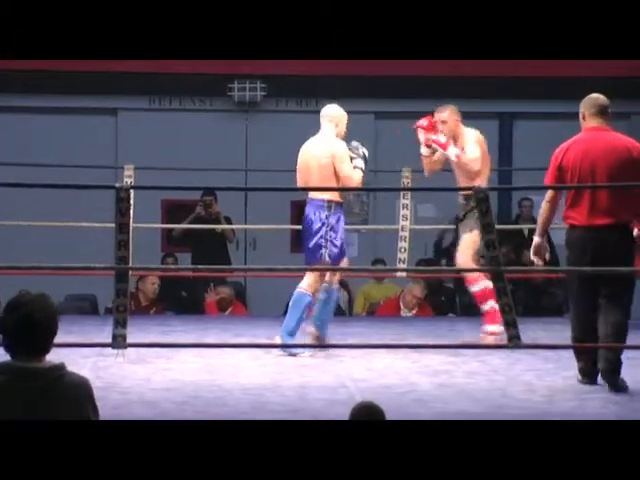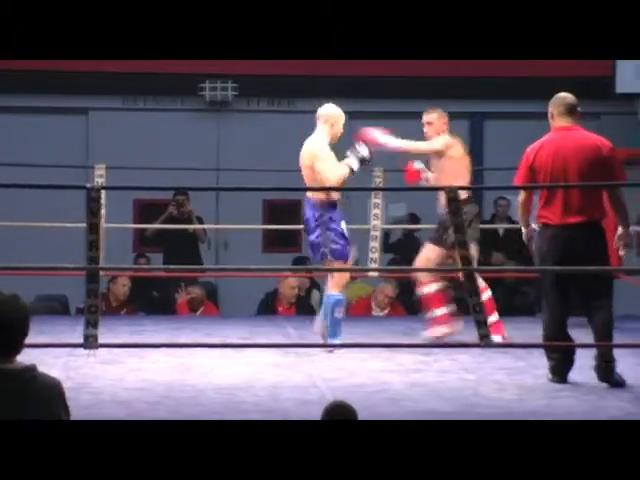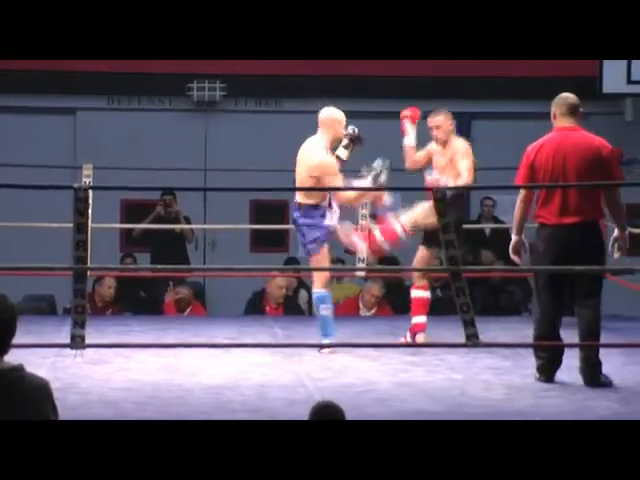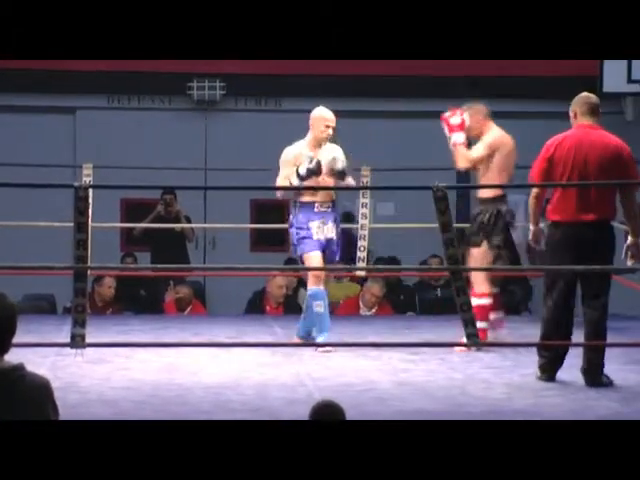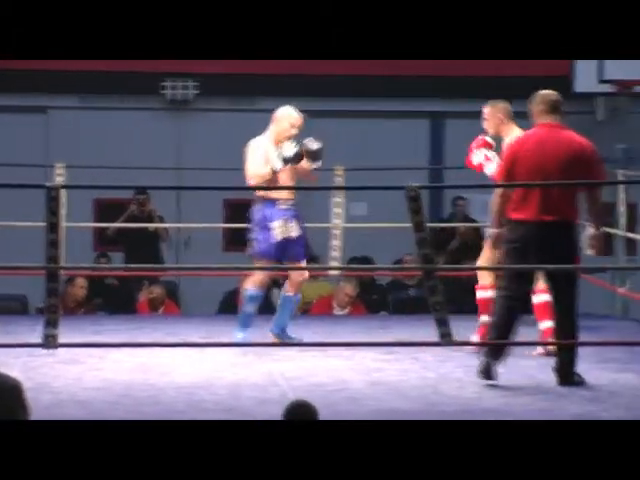
dt=0.4s
person 1, frame 1
left shoulder: (566, 150)
left elbow: (550, 199)
left wrist: (539, 237)
left hip: (580, 235)
left knee: (582, 305)
right knee: (615, 304)
left ankle: (587, 369)
right ankle: (610, 368)
person 1, frame 2
left shoulder: (536, 150)
right shoulder: (600, 146)
left elbow: (524, 198)
right elbow: (615, 194)
left wrist: (526, 227)
right wrist: (624, 227)
left hip: (552, 235)
right hip: (589, 232)
left knee: (555, 305)
right knee: (599, 302)
left ankle: (558, 368)
right ankle: (605, 366)
person 1, frame 3
left shoulder: (536, 149)
right shoulder: (600, 147)
left elbow: (524, 197)
right elbow: (612, 195)
left wrist: (517, 234)
right wrist: (621, 230)
left hip: (549, 234)
right hip: (586, 233)
left knee: (548, 305)
right knee: (588, 303)
left ankle: (545, 368)
right ankle: (591, 370)
person 1, frame 4
left shoulder: (555, 144)
left elbow: (537, 193)
left wrist: (535, 226)
left hip: (561, 232)
right hip: (598, 232)
left knee: (556, 302)
right knee: (596, 303)
left ankle: (547, 366)
right ankle: (593, 371)
person 1, frame 5
left shoulder: (519, 144)
right shoulder: (582, 147)
left elbow: (502, 192)
right elbow: (593, 195)
left wrist: (497, 227)
right wrist: (597, 229)
left hip: (523, 230)
right hip: (561, 232)
left knee: (509, 296)
right knee: (564, 303)
left ankle: (490, 358)
right ankle: (566, 370)
person 2, frame 1
left shoulder: (307, 147)
right shoulder: (337, 146)
right elbow: (352, 184)
right wrist: (359, 161)
left hip: (313, 209)
right hip: (327, 213)
left knee: (339, 267)
right knee: (314, 277)
left ankle: (318, 327)
right ankle: (286, 335)
person 2, frame 2
left shoulder: (314, 144)
right shoulder: (318, 147)
right elbow: (331, 181)
left wrist: (348, 161)
right wrist: (354, 161)
left hip: (323, 211)
right hip: (324, 213)
left knee: (346, 260)
right knee: (340, 276)
left ankle: (326, 320)
right ankle: (331, 337)
person 2, frame 3
left shoulder: (313, 145)
right shoulder: (321, 158)
right elbow: (342, 196)
left wrist: (346, 146)
right wrist: (371, 181)
left hip: (322, 205)
right hip: (311, 216)
left knee: (375, 192)
right knee: (322, 277)
right ankle: (326, 337)
person 2, frame 4
left shoulder: (335, 151)
right shoulder: (293, 152)
left elbow: (348, 187)
right elbow: (280, 191)
left wrist: (343, 177)
right wrist: (301, 175)
left hip: (329, 215)
right hip: (306, 215)
left knee: (321, 276)
right knee: (316, 273)
left ankle: (305, 332)
right ankle: (323, 334)
person 2, frame 5
left shoulder: (291, 147)
right shoulder: (258, 145)
left elbow: (307, 176)
right elbow: (253, 180)
left wrist: (313, 159)
right wrist: (280, 161)
left hip: (290, 212)
right hip: (268, 212)
left knee: (299, 276)
right knee: (261, 275)
left ankle: (279, 329)
right ankle: (242, 329)
person 3, frame 1
left shoulder: (471, 136)
right shoulder: (449, 142)
left elbow: (474, 167)
right elbow: (429, 170)
left wrist: (446, 147)
right wrist: (425, 143)
left hip: (477, 204)
right hip: (467, 204)
left knee: (464, 261)
right knee: (470, 264)
left ankle: (493, 318)
right ankle: (494, 317)
person 3, frame 2
left shoulder: (447, 142)
right shoulder: (439, 149)
left elbow: (415, 147)
left wrist: (382, 139)
right wrist: (425, 175)
left hip: (462, 213)
right hip: (448, 215)
right knee: (420, 268)
left ankle: (496, 329)
right ankle: (441, 321)
person 3, frame 3
left shoulder: (460, 147)
right shoulder: (435, 147)
left elbow: (467, 180)
right elbow: (411, 164)
left wrist: (441, 182)
right wrist: (410, 131)
left hip: (450, 206)
right hip: (440, 213)
left knee: (408, 218)
right knee: (419, 272)
left ankle: (368, 242)
right ankle: (417, 331)
person 3, frame 4
left shoulder: (494, 138)
right shoulder: (496, 140)
left elbow: (463, 163)
right elbow: (464, 162)
left wrist: (457, 133)
right wrist: (455, 135)
left hip: (489, 210)
right hip: (493, 209)
left knee: (478, 275)
right knee: (478, 271)
left ankle: (479, 335)
right ankle: (494, 318)
person 3, frame 5
left shoulder: (512, 142)
right shoulder: (522, 139)
left wrist: (486, 165)
right wrist: (489, 157)
left knee: (485, 268)
right knee: (536, 278)
left ankle: (483, 332)
right ankle: (550, 338)
